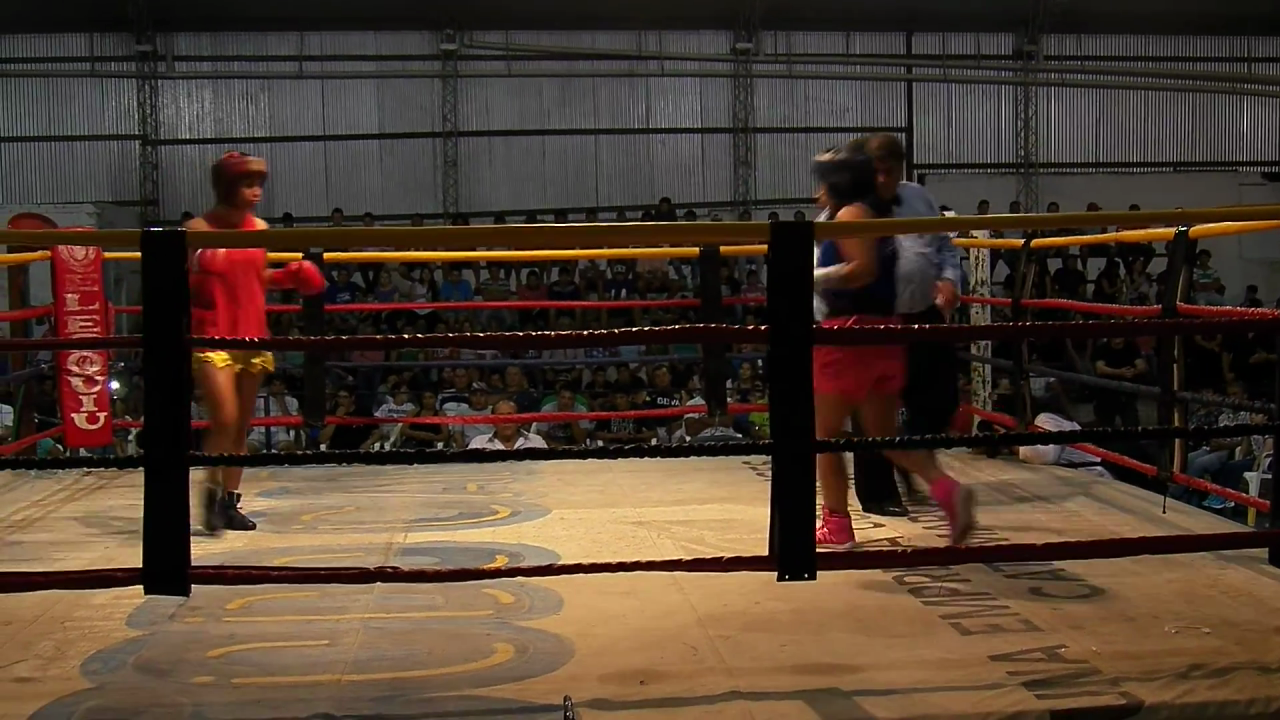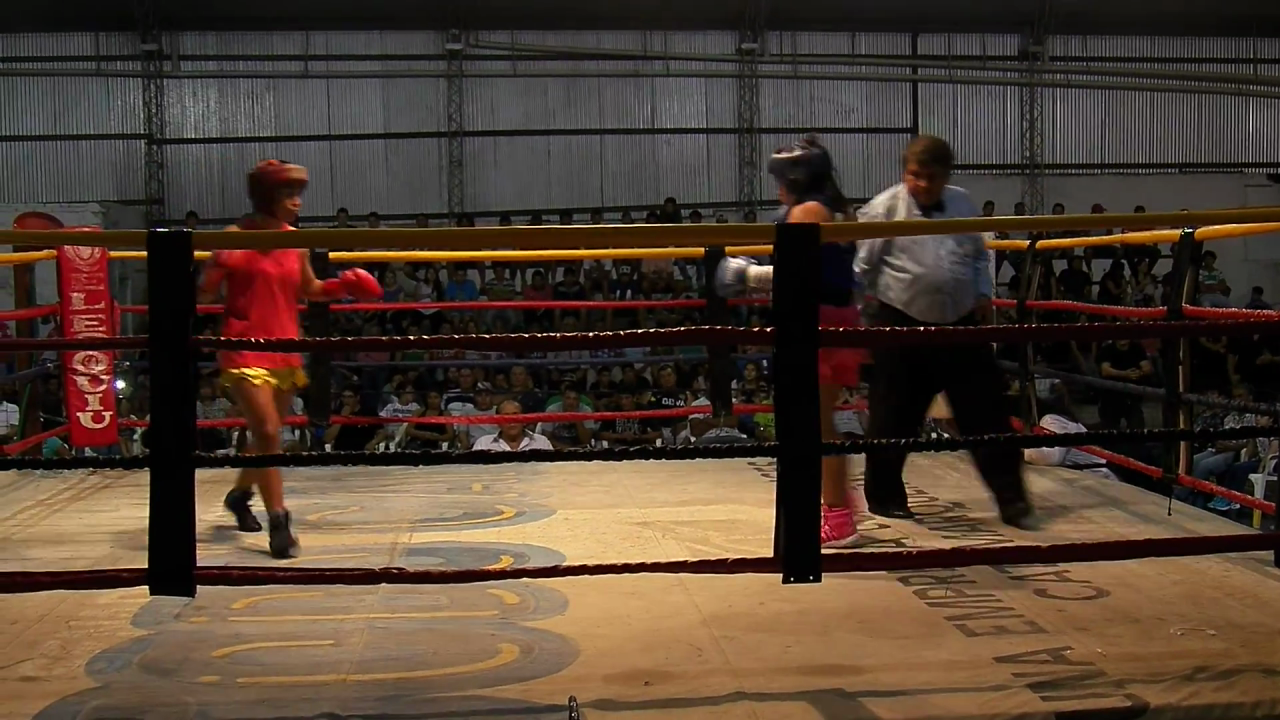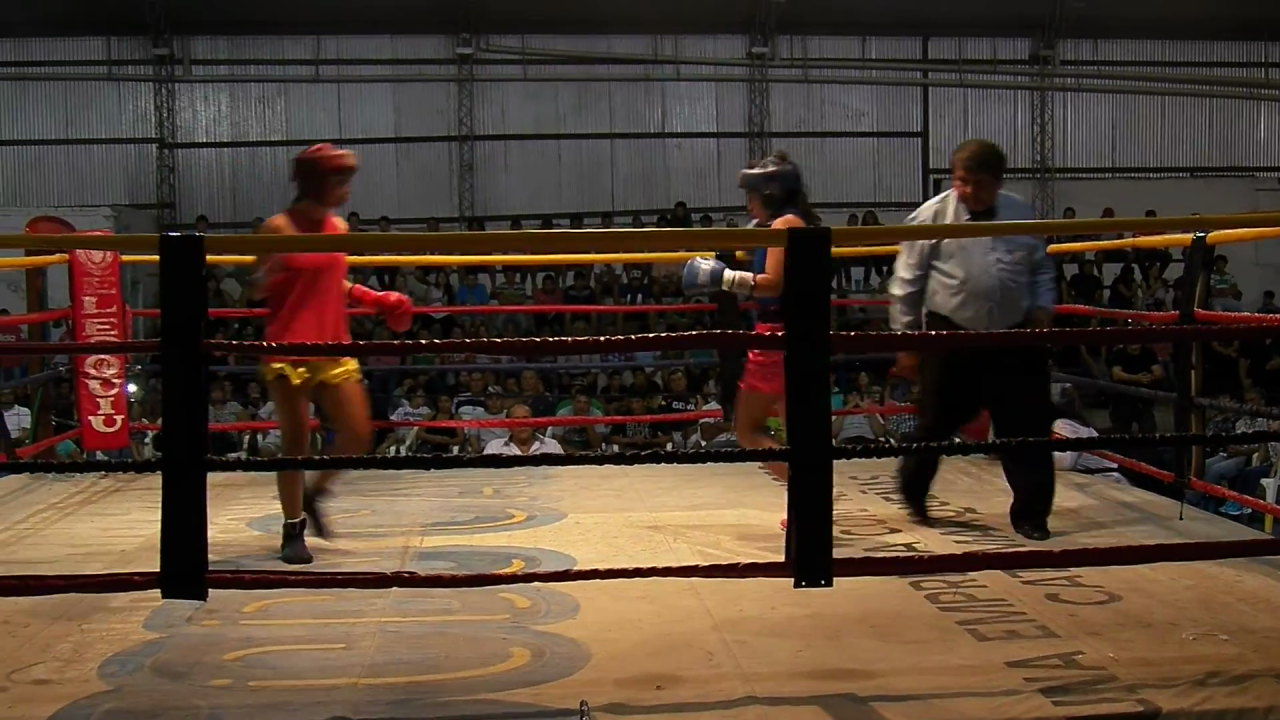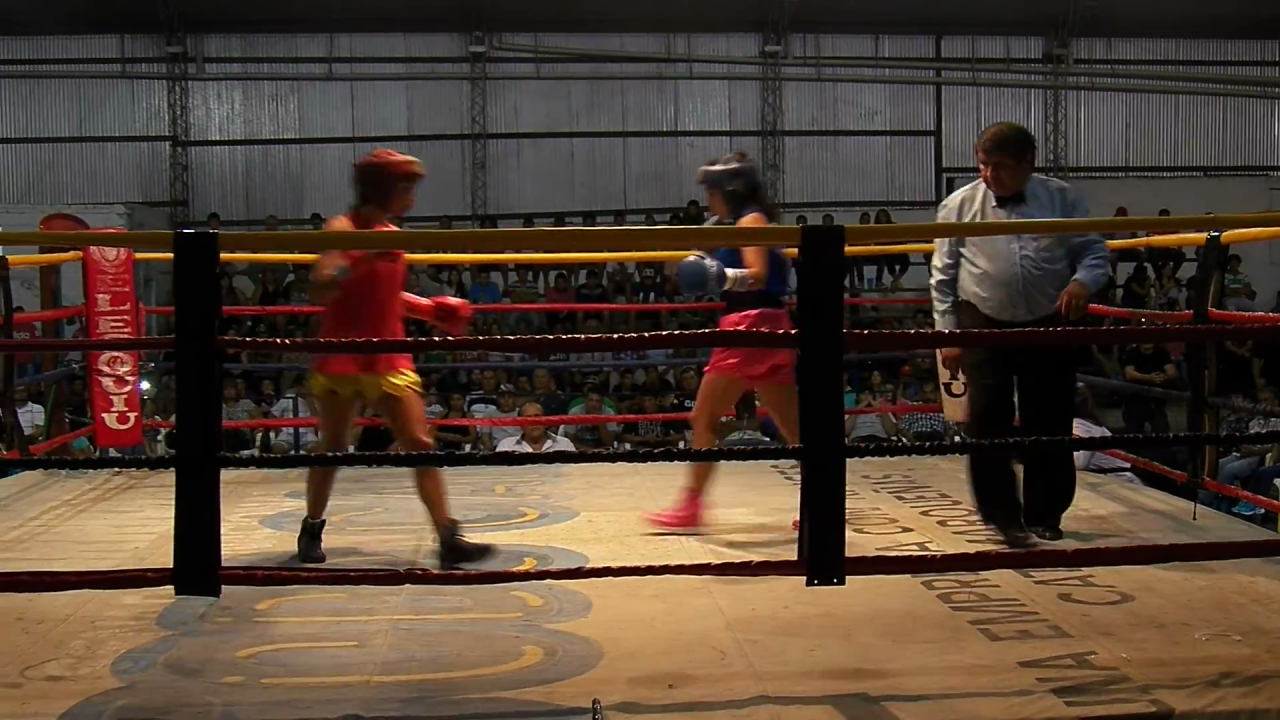
dt=0.2s
person 1, frame 1
left shoulder: (259, 228)
right shoulder: (198, 229)
left wrist: (289, 275)
right wrist: (196, 264)
left hip: (252, 337)
right hip: (212, 338)
left knee: (242, 425)
right knee: (225, 419)
left ankle: (230, 501)
right ankle: (212, 493)
person 1, frame 2
right shoulder: (234, 237)
left elbow: (307, 289)
right elbow: (205, 294)
left wrist: (341, 284)
right wrist: (217, 269)
left hip: (285, 351)
right hip: (246, 353)
left knee: (268, 437)
right knee: (269, 434)
left ankle: (238, 497)
right ankle: (279, 524)
person 1, frame 3
left shoulder: (339, 228)
right shoulder: (278, 226)
right elbow: (258, 290)
left wrist: (376, 299)
right wrist: (279, 265)
left hip: (334, 347)
right hip: (288, 348)
left knee: (359, 436)
right knee: (296, 440)
left ankle: (315, 491)
right ankle: (293, 529)
person 1, frame 4
left shoulder: (393, 236)
right shoulder: (341, 229)
right elbow: (320, 291)
left wrist: (431, 308)
right wrist: (359, 258)
left hip: (390, 359)
right hip: (342, 359)
left knee: (422, 445)
right knee: (332, 450)
left ankle: (450, 541)
right ankle: (311, 528)
person 2, frame 1
left shoulder: (919, 198)
left elbow: (945, 247)
left wrist: (949, 279)
left hip: (924, 315)
left knee: (941, 397)
right ankle: (877, 491)
person 2, frame 2
left shoulder: (963, 204)
right shoulder: (883, 211)
left elbow: (978, 256)
right elbow: (857, 273)
left wrist: (984, 295)
left hip: (962, 324)
right hip: (904, 329)
left knee: (986, 409)
right knee: (893, 419)
left ankle: (1010, 497)
right ankle: (884, 495)
person 2, frame 3
left shoulder: (1020, 212)
right shoulder: (931, 217)
left elbow: (1042, 268)
right elbow: (906, 286)
left wrist: (1042, 305)
right hip: (952, 338)
left knee: (1028, 425)
right knee: (938, 421)
left ankle: (1030, 513)
right ankle: (913, 493)
person 2, frame 4
left shoulder: (1061, 198)
right shoulder: (960, 205)
left elbow: (1094, 251)
right elbow: (943, 276)
left wrist: (1082, 281)
right wrist: (948, 332)
left hip: (1047, 327)
right hip: (985, 327)
left knee: (1049, 424)
right knee: (989, 418)
left ankle: (1044, 513)
right ankle: (1003, 512)
person 3, frame 1
left shoulder: (849, 216)
right shoulder: (876, 219)
left elbow: (864, 271)
left wrist: (816, 279)
left knee: (825, 435)
right knee: (886, 436)
left ankle: (836, 527)
right ankle: (947, 490)
person 3, frame 2
left shoulder: (807, 211)
right shoulder: (836, 212)
left wrist: (746, 274)
left hip: (819, 323)
right hip: (842, 321)
left knee: (816, 426)
right knee: (817, 421)
left ankle: (840, 521)
right ankle: (835, 506)
person 3, frame 3
left shoulder: (784, 223)
right shoulder: (803, 223)
left elbow: (773, 282)
left wrist: (723, 277)
left hip: (781, 332)
left knee: (745, 427)
person 3, frame 4
left shoulder: (750, 222)
right shoulder: (746, 224)
left elbow: (758, 276)
left wrist: (722, 276)
left hip: (751, 326)
right hip: (770, 327)
left knee: (702, 419)
right knee: (789, 422)
left ankle: (691, 507)
